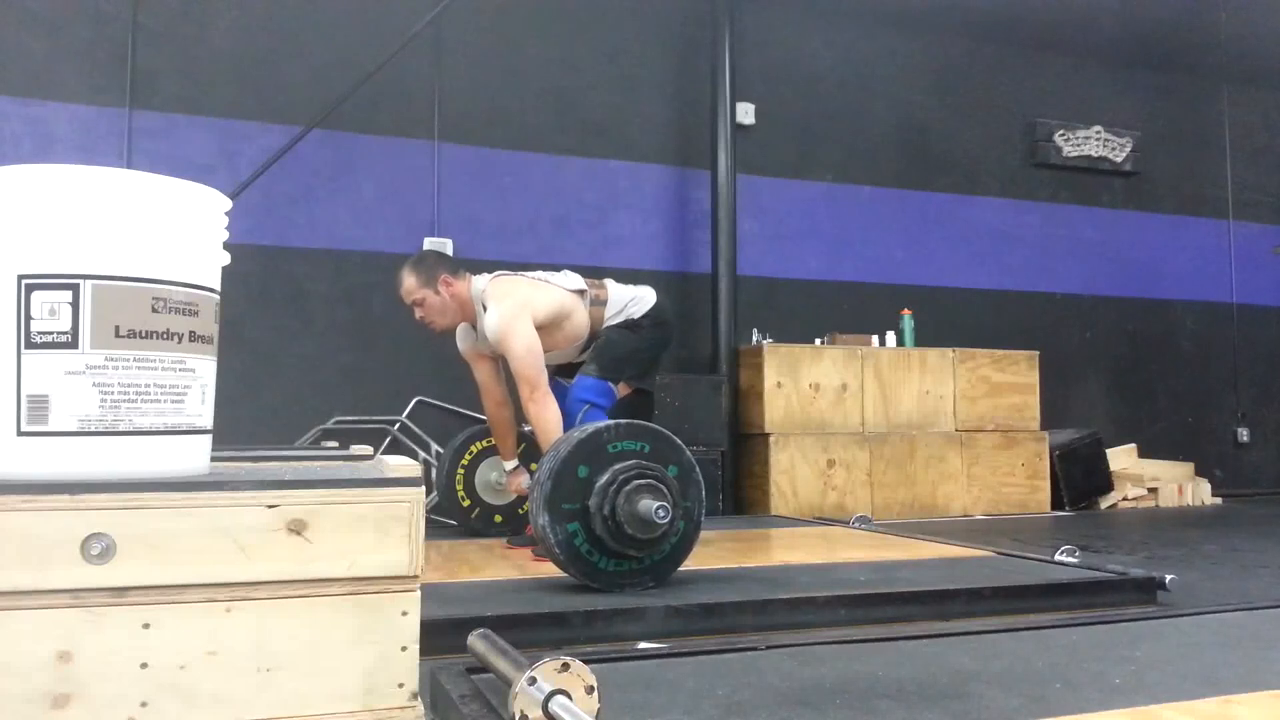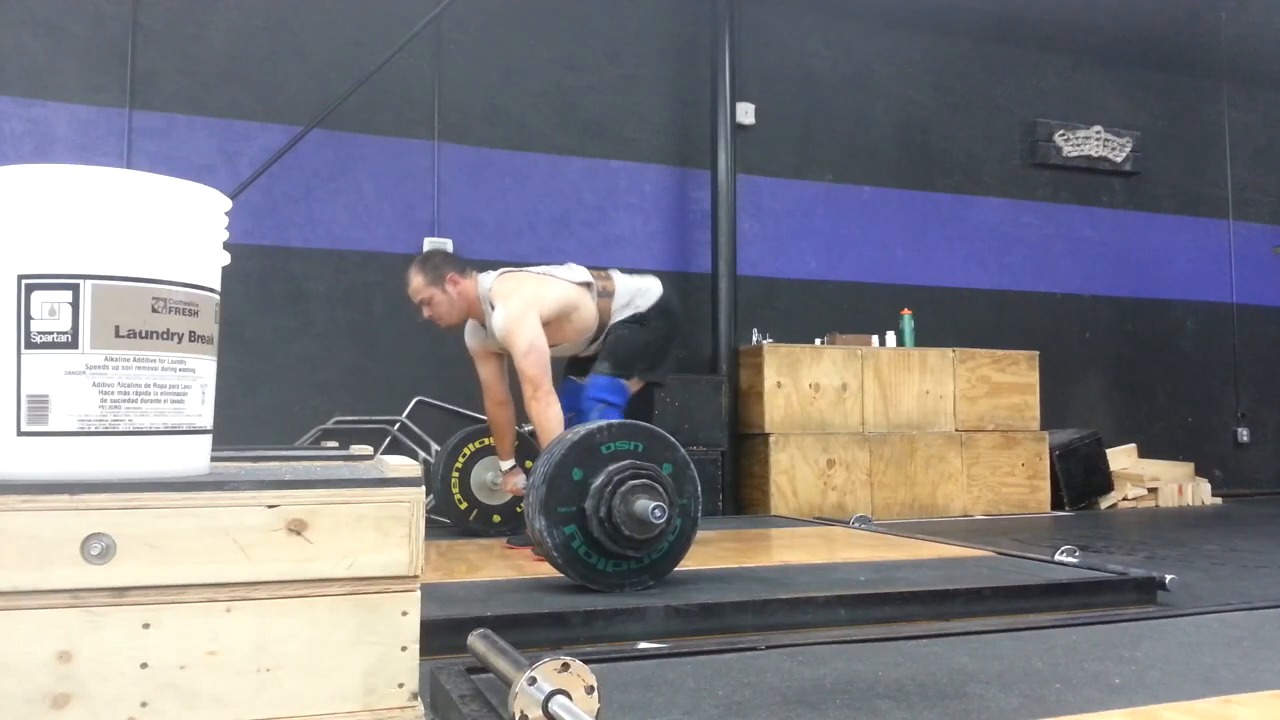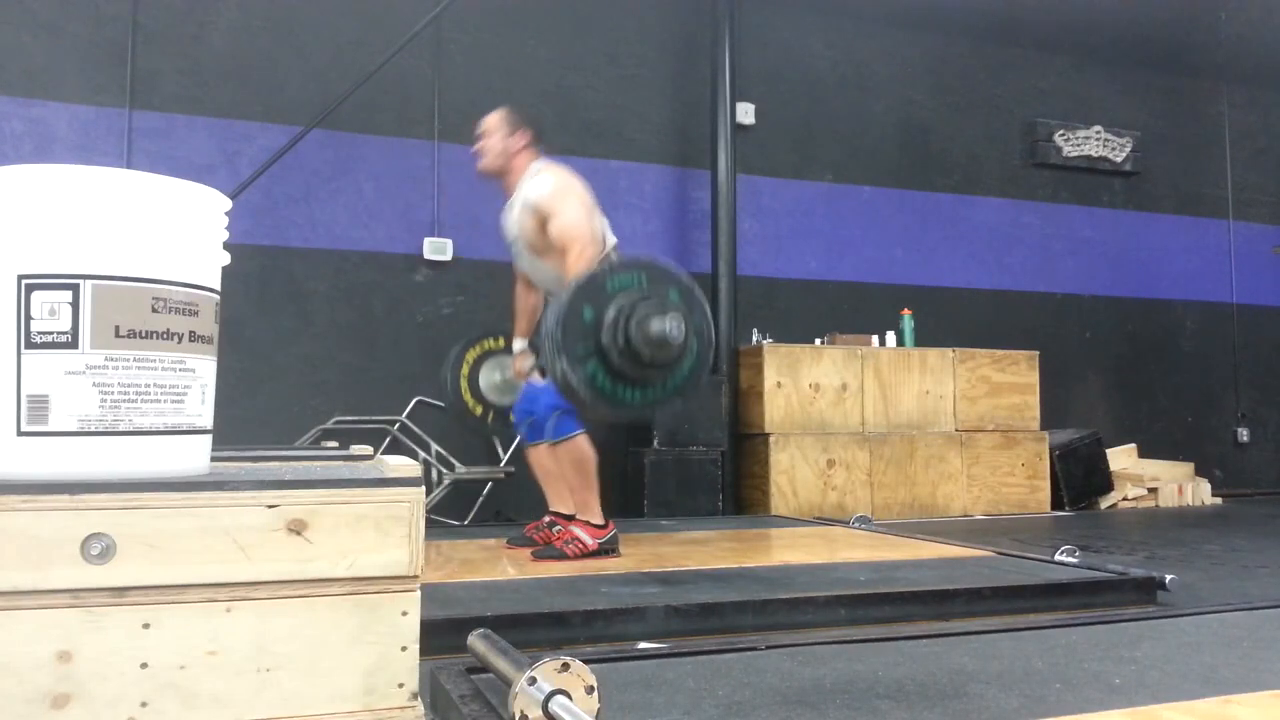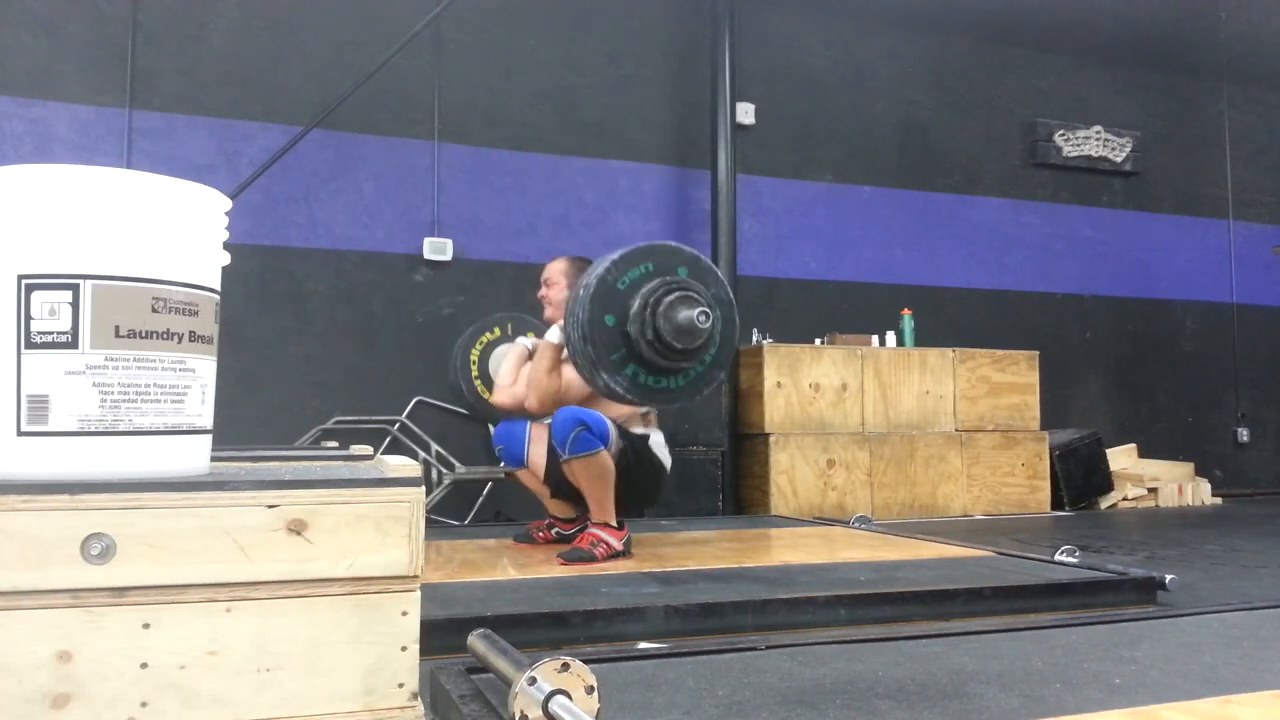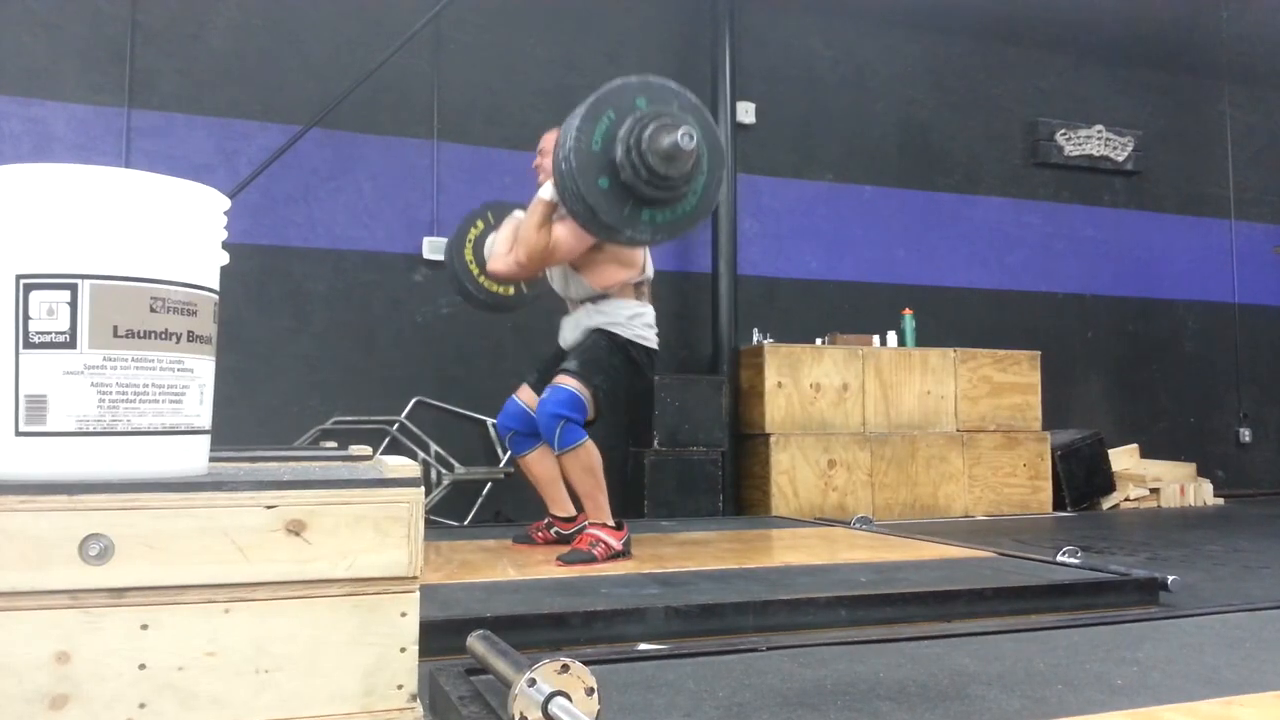
dt=1s
person 1, frame 1
left shoulder: (503, 314)
right shoulder: (469, 334)
left elbow: (536, 397)
right elbow: (495, 402)
right wrist: (512, 467)
left hip: (640, 319)
right hip: (603, 330)
left knee: (585, 402)
right knee: (558, 407)
person 1, frame 2
left shoulder: (510, 309)
right shoulder: (477, 331)
left elbow: (540, 394)
right elbow: (497, 400)
right wrist: (508, 467)
left hip: (646, 312)
right hip: (609, 324)
left knee: (599, 403)
right knee: (565, 411)
person 1, frame 3
left shoulder: (550, 186)
right shoulder: (517, 205)
left elbow: (581, 256)
right elbow: (527, 283)
right wrist: (521, 347)
left knee: (555, 407)
right knee: (531, 408)
left ankle: (595, 530)
right ankle: (561, 518)
person 1, frame 4
right shoulder: (559, 347)
left elbow: (538, 402)
right elbow: (503, 396)
left wrist: (554, 338)
right wrist: (523, 344)
left hip: (639, 466)
right hip: (599, 457)
left knee: (571, 423)
right knee: (507, 434)
left ankle: (609, 531)
right ankle: (567, 521)
person 1, frame 5
right shoulder: (560, 217)
left elbow: (532, 253)
right elbow: (499, 264)
left wrist: (549, 192)
right wrist: (519, 218)
left hip: (621, 336)
right hip: (584, 335)
left knee: (556, 414)
right knee: (515, 420)
left ankle: (607, 531)
right ankle: (567, 521)
